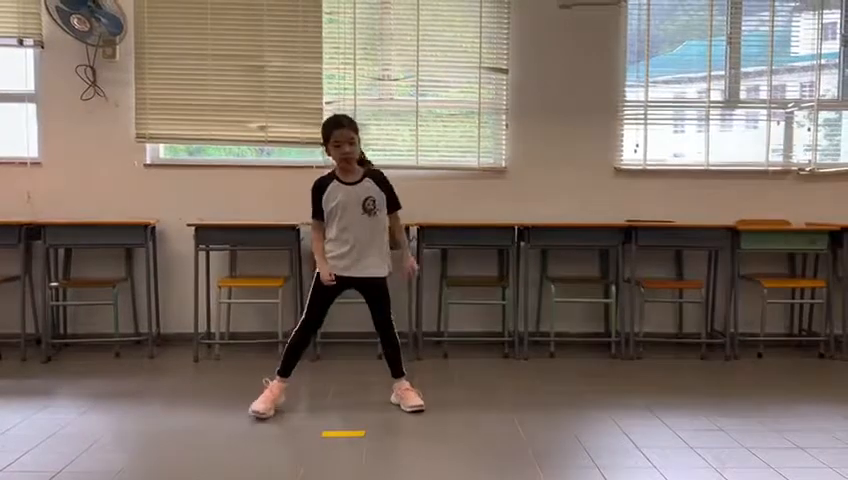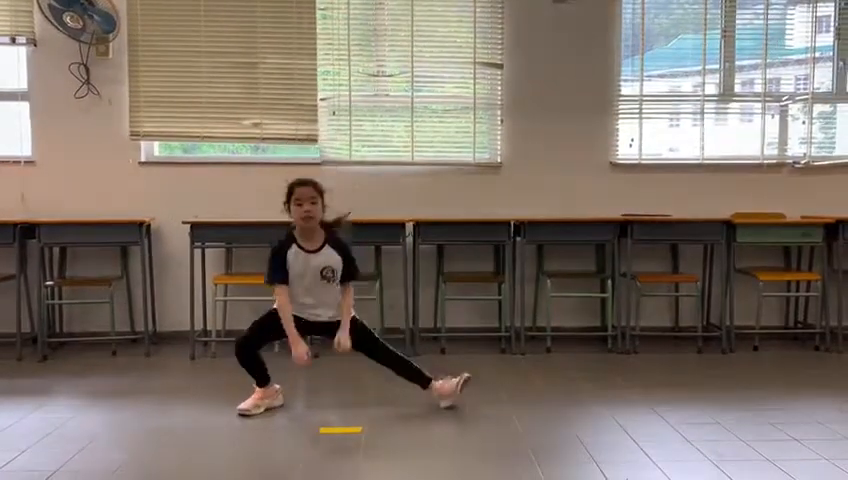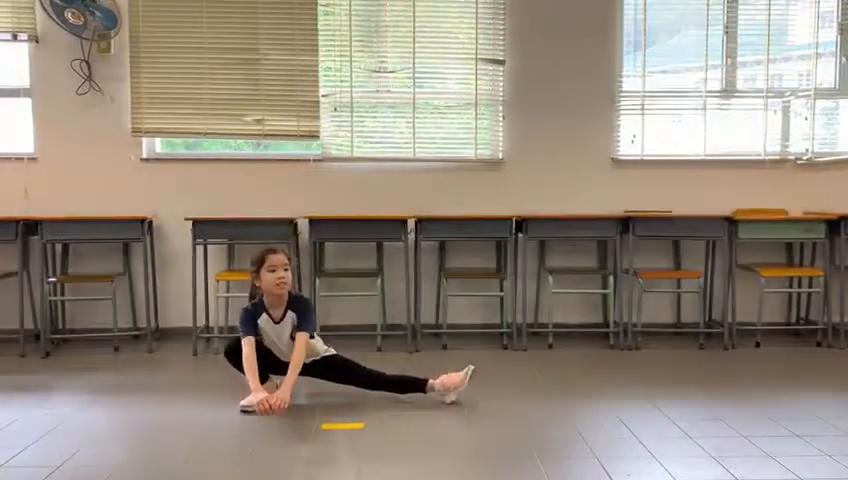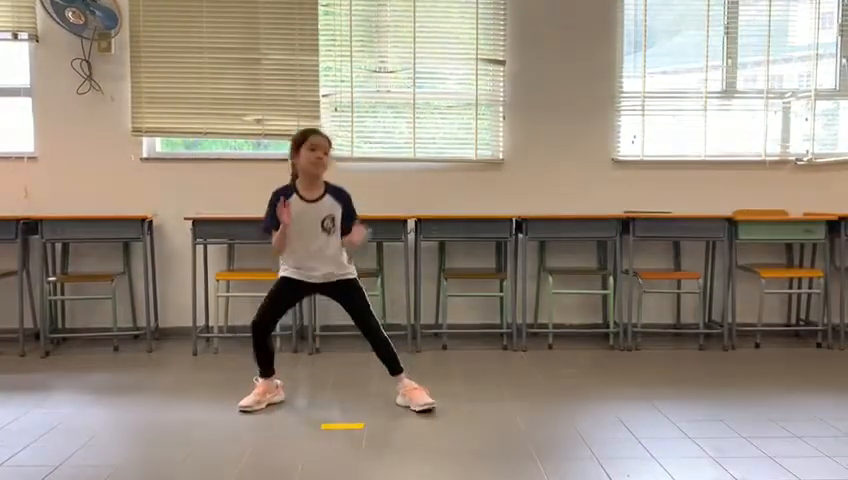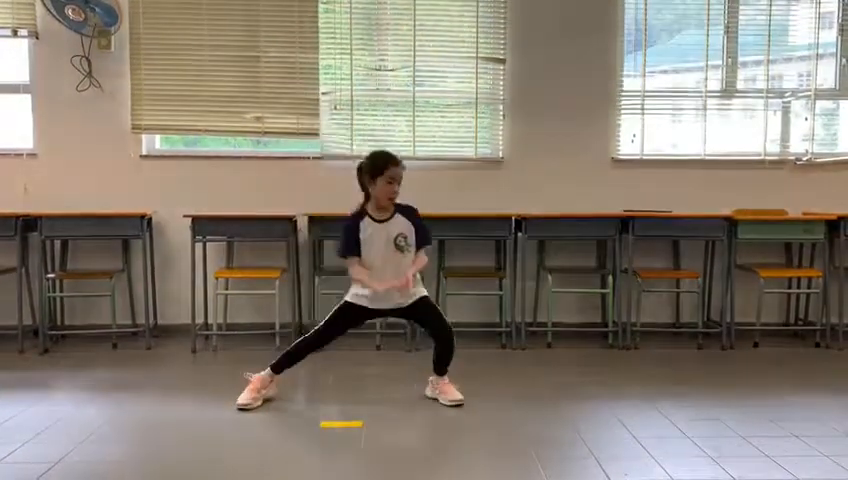
dt=1s
person 1, frame 1
left shoulder: (377, 180)
right shoulder: (322, 186)
left elbow: (393, 220)
right elbow: (317, 230)
left wrist: (407, 255)
right wrist: (322, 264)
left hip: (372, 269)
right hip: (334, 269)
left knee: (385, 325)
right knee: (308, 325)
left ankle: (401, 385)
right ankle: (277, 387)
person 1, frame 2
left shoulder: (339, 247)
right shoulder: (282, 249)
left elbow: (347, 290)
right elbow: (281, 296)
left wrist: (344, 329)
right wrist: (295, 340)
left hip: (333, 315)
right hip: (293, 312)
left knee: (378, 349)
right knee: (243, 346)
left ankle: (435, 387)
right ankle: (267, 391)
person 1, frame 3
left shoulder: (302, 305)
right shoulder: (251, 313)
left elbow: (301, 345)
right elbow: (248, 351)
left wrist: (286, 388)
right wrist: (257, 389)
left hip: (315, 358)
right hip: (277, 360)
left knee: (371, 379)
right knee: (234, 349)
left ankle: (435, 385)
right ankle: (266, 385)
person 1, frame 4
left shoulder: (339, 196)
right shoulder: (281, 198)
left elbow: (348, 240)
right elbow: (277, 249)
left wrist: (355, 238)
right wrist: (285, 225)
left hip: (336, 273)
right hip: (295, 275)
left knee: (370, 325)
right knee: (259, 325)
left ankle: (404, 385)
right ankle: (268, 384)
person 1, frame 5
left shoulder: (410, 215)
right shoulder: (356, 223)
left elbow: (422, 254)
right elbow: (354, 268)
left wrist: (411, 271)
right wrist: (377, 284)
left hip: (409, 293)
right hip: (366, 297)
left knee: (444, 333)
right knee: (319, 336)
left ankle: (439, 381)
right ankle: (265, 380)
